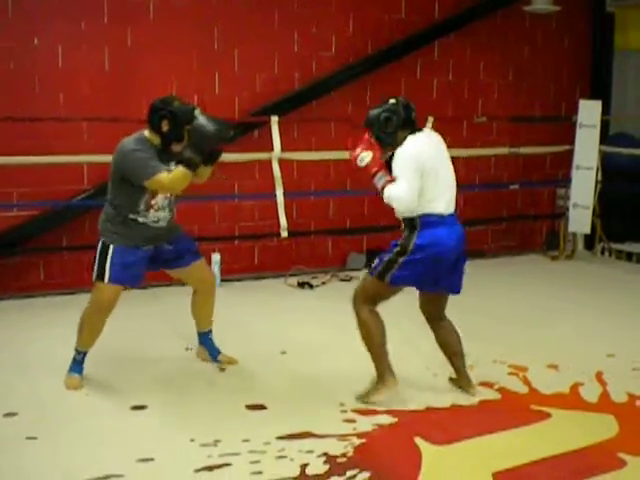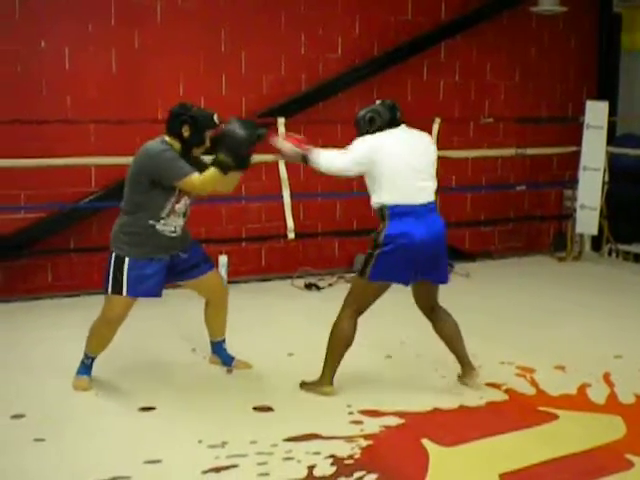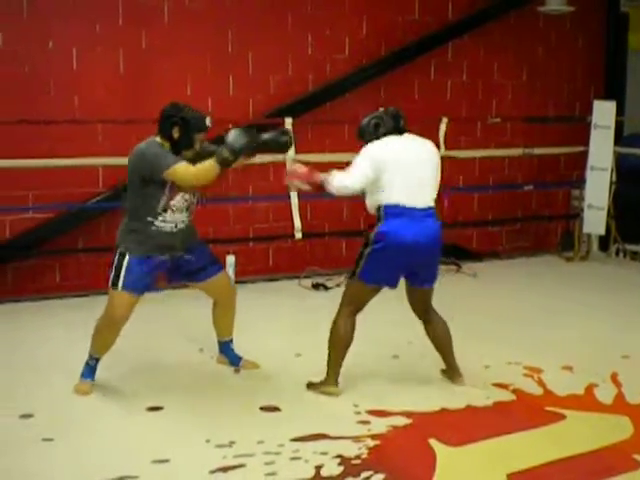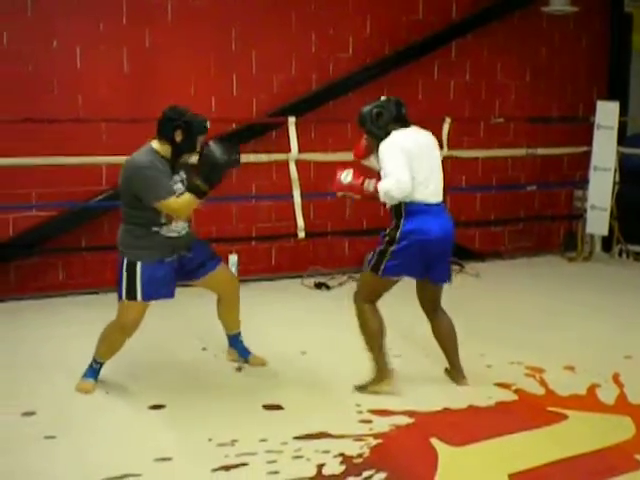
dt=0.2s
person 1, frame 1
left shoulder: (407, 151)
right shoulder: (432, 139)
left elbow: (404, 202)
left wrist: (376, 174)
right wrist: (381, 162)
left hip: (423, 239)
right hip: (452, 235)
left knee: (363, 299)
right knee: (434, 314)
left ankle: (384, 377)
right ankle: (464, 379)
person 1, frame 2
left shoulder: (372, 145)
right shoulder: (425, 139)
left elbow: (338, 163)
left wrist: (299, 149)
left hip: (399, 232)
right hip: (433, 226)
left knee: (352, 308)
right knee: (430, 305)
left ankle: (325, 380)
right ankle: (467, 368)
person 1, frame 3
left shoulder: (375, 149)
right shoulder: (427, 146)
left elbow: (351, 183)
left wrist: (312, 177)
left hip: (391, 232)
right hip: (428, 229)
left knee: (348, 308)
right knee: (423, 307)
left ankle: (330, 380)
right ankle: (453, 370)
person 1, frame 4
left shoulder: (392, 143)
right shoulder: (425, 137)
left elbow: (398, 188)
left wrist: (363, 186)
right wrist: (369, 168)
left hip: (411, 226)
right hip: (441, 224)
left knee: (364, 298)
right knee: (432, 305)
left ankle: (382, 375)
right ankle: (457, 370)
person 2, frame 1
left shoulder: (171, 148)
right shoulder: (131, 151)
left elbow: (201, 176)
right elbow: (170, 185)
left wrist: (210, 151)
right wrist: (196, 150)
left hip: (164, 234)
right hip: (123, 238)
left knee: (206, 280)
right knee: (100, 305)
left ankle: (207, 346)
right ankle: (77, 363)
person 2, frame 2
left shoulder: (188, 155)
right shoulder: (155, 154)
left elbow: (221, 187)
right elbow: (200, 185)
left wrist: (240, 160)
right wrist: (230, 156)
left hip: (177, 245)
right hip: (136, 249)
left knee: (218, 291)
right knee: (113, 315)
left ankle: (219, 352)
right ankle: (86, 365)
person 2, frame 3
left shoulder: (188, 152)
right shoulder: (146, 153)
right elbow: (192, 178)
left wrist: (256, 145)
right wrist: (229, 154)
left hip: (183, 245)
right hip: (140, 248)
left knee: (225, 292)
right knee: (115, 314)
left ankle: (227, 352)
right ankle: (90, 367)
person 2, frame 4
left shoulder: (173, 159)
right shoulder: (143, 166)
left elbow: (188, 197)
right elbow: (179, 209)
left wrist: (214, 170)
right wrist: (207, 178)
left hip: (182, 244)
right hip: (144, 253)
left knee: (229, 286)
right knee: (127, 322)
left ankle: (237, 348)
right ankle: (93, 369)
